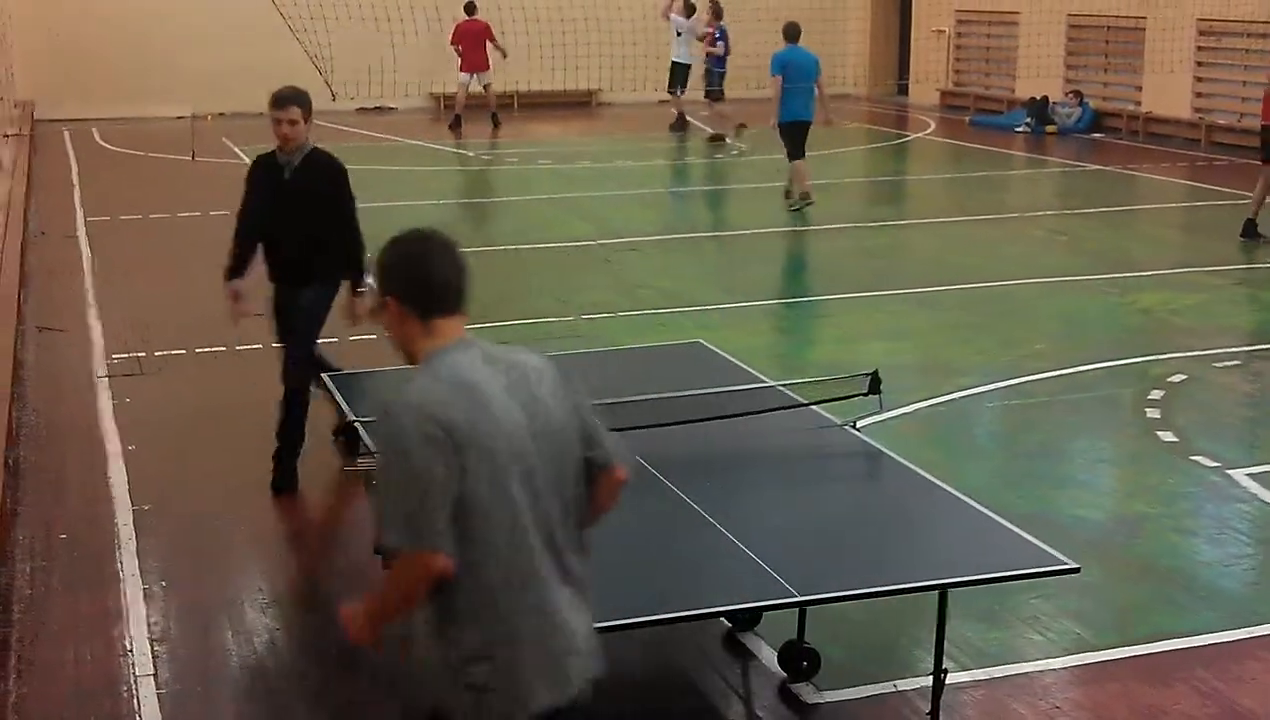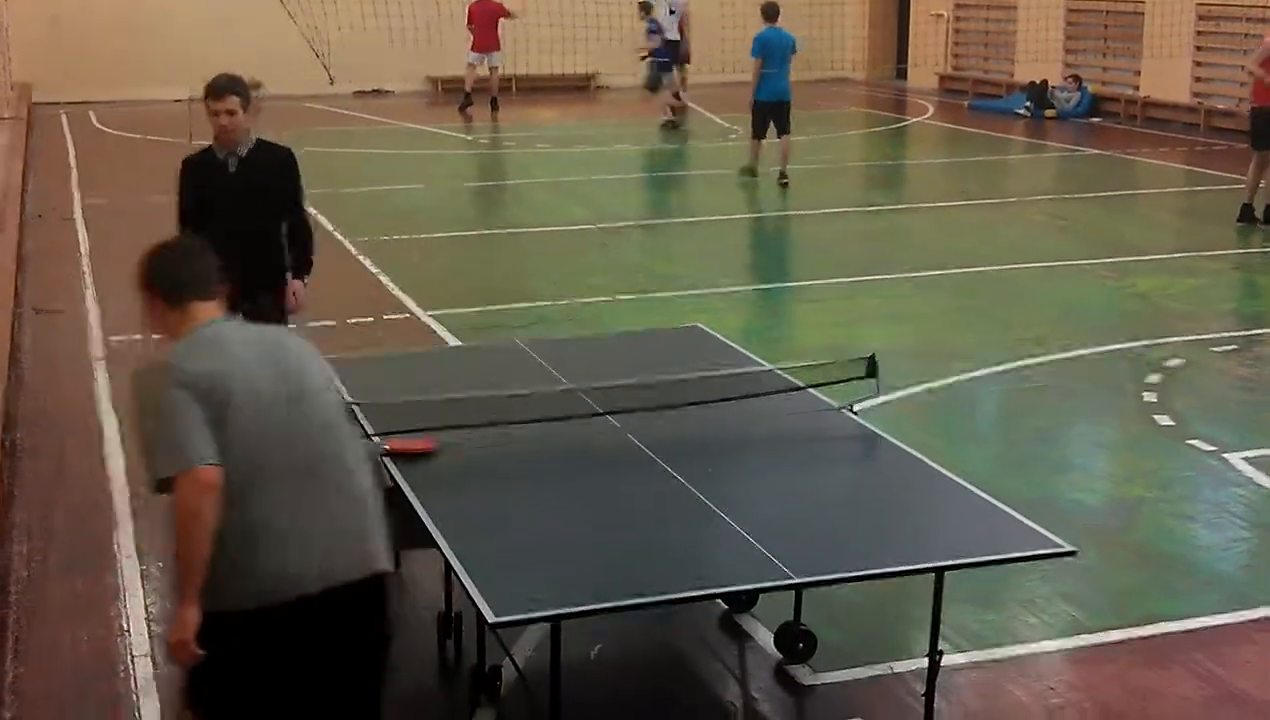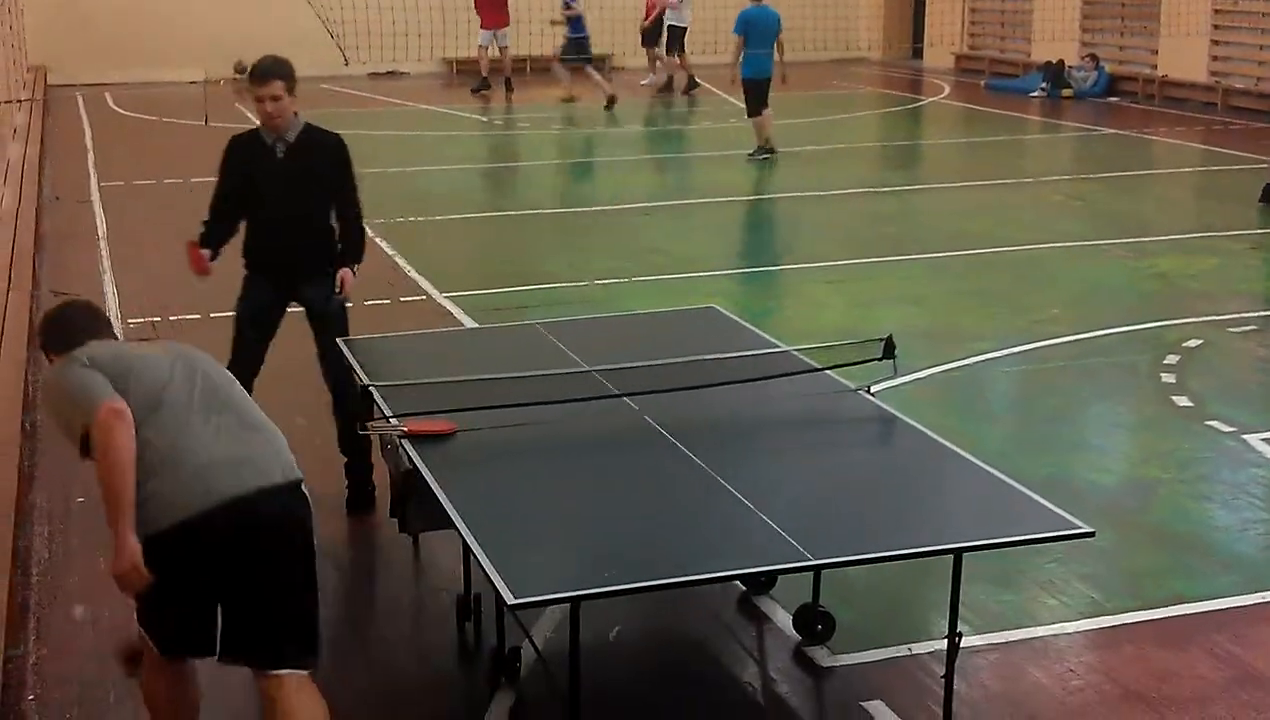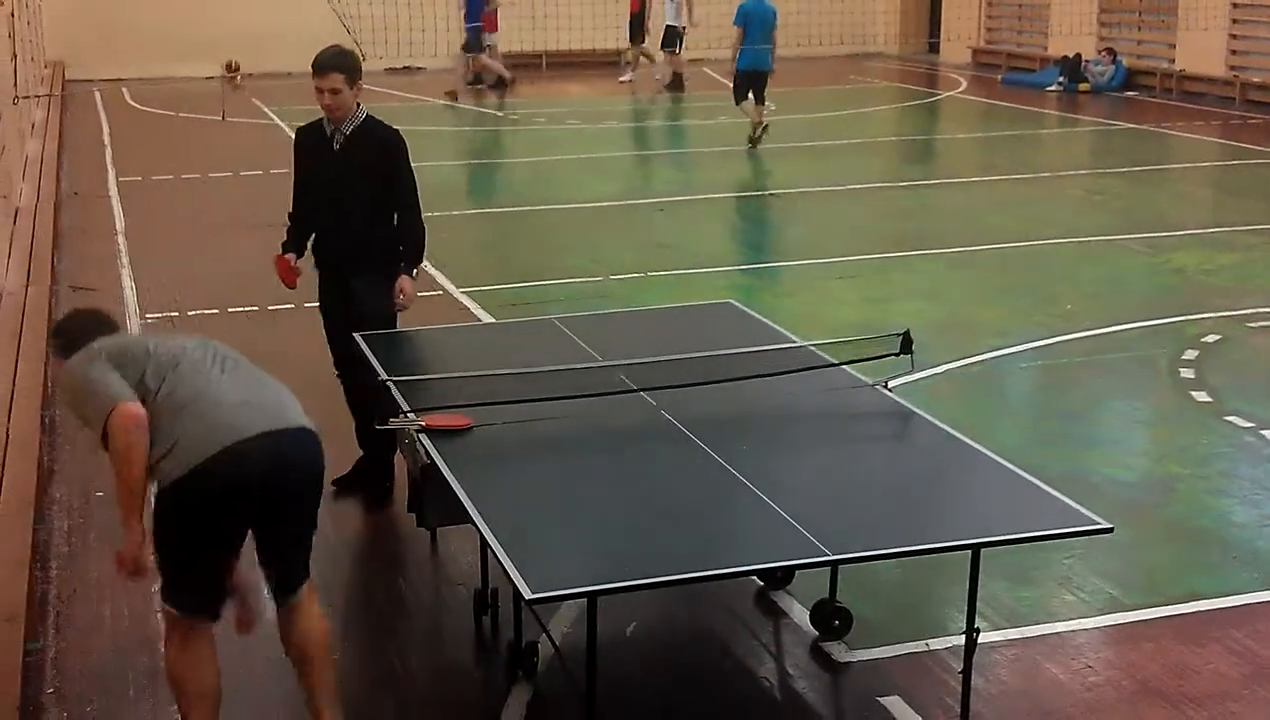
dt=0.5s
person 1, frame 1
left shoulder: (416, 409)
right shoulder: (537, 369)
left elbow: (427, 561)
right elbow: (612, 477)
left wrist: (371, 617)
left hip: (500, 675)
right hip: (568, 647)
person 1, frame 2
left shoulder: (167, 374)
right shoulder: (294, 345)
left elbow: (201, 483)
left wrist: (186, 603)
left hip: (252, 589)
right hip: (358, 567)
person 1, frame 3
left shoulder: (66, 374)
right shoulder: (183, 356)
left elbow: (112, 415)
left wrist: (123, 536)
left hip: (184, 509)
right hip: (278, 490)
left knee: (165, 652)
right knee: (286, 671)
person 1, frame 4
left shoulder: (80, 367)
right shoulder: (177, 348)
left elbow: (129, 417)
left wrist: (132, 527)
right wrist: (231, 571)
left hip: (207, 461)
right hip: (295, 441)
left knee: (187, 621)
right knee: (296, 592)
person 2, frame 1
left shoulder: (329, 169)
right shoulder: (261, 169)
left elbow: (348, 231)
right elbow: (249, 228)
left wrist: (356, 288)
right wrist: (235, 275)
left hip: (317, 282)
right hip: (282, 281)
left knee: (294, 367)
right knee: (302, 358)
left ankle: (287, 460)
person 2, frame 2
left shoulder: (279, 161)
right shoulder: (194, 168)
left elbow: (297, 224)
right elbow: (189, 232)
left wrist: (298, 273)
left hip: (268, 284)
person 2, frame 3
left shoulder: (327, 147)
right shoulder: (240, 150)
left elbow: (349, 213)
right elbow: (226, 211)
left wrist: (349, 262)
right wrist: (208, 246)
left hip: (319, 276)
right hip: (262, 277)
left knee: (341, 379)
right knee: (240, 373)
left ankle: (360, 474)
person 2, frame 4
left shoulder: (385, 141)
right shoulder: (307, 140)
left elbow: (409, 212)
right elbow: (303, 206)
left wrist: (408, 269)
right wrist: (293, 247)
left hip: (376, 273)
right hip: (331, 273)
left knee: (382, 370)
right knee: (349, 367)
left ankle: (382, 464)
right ankle: (370, 454)
